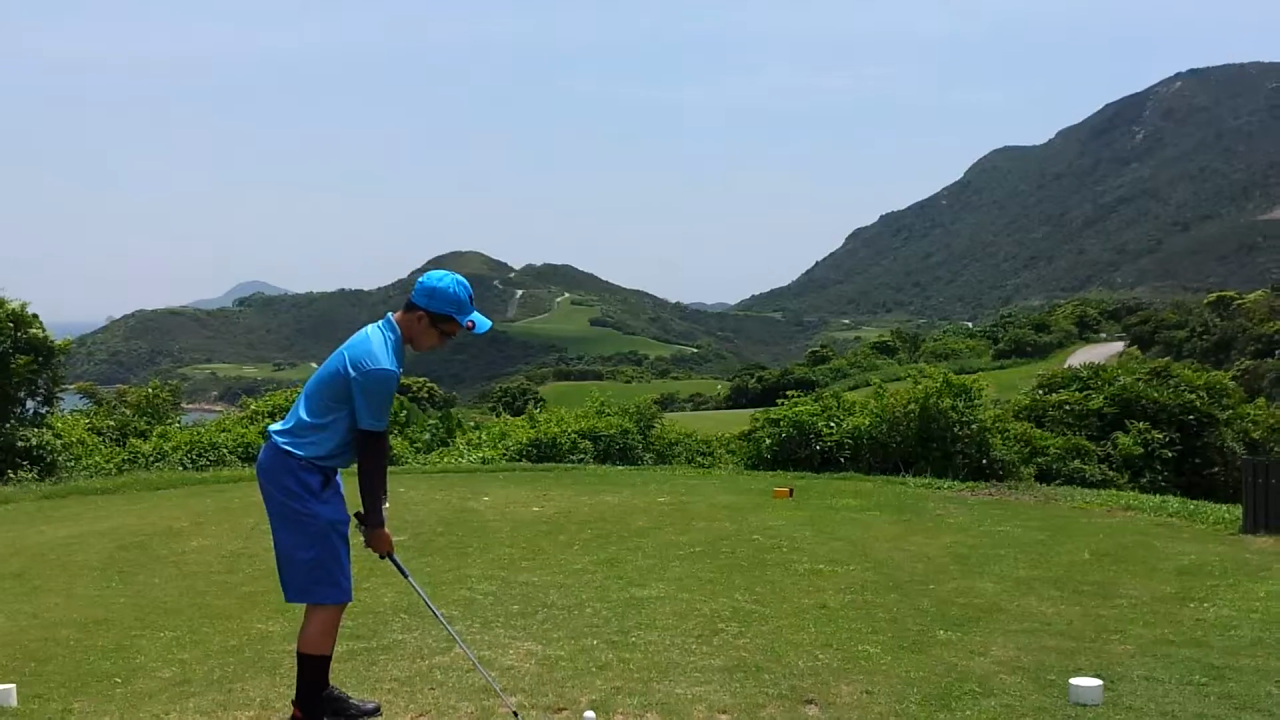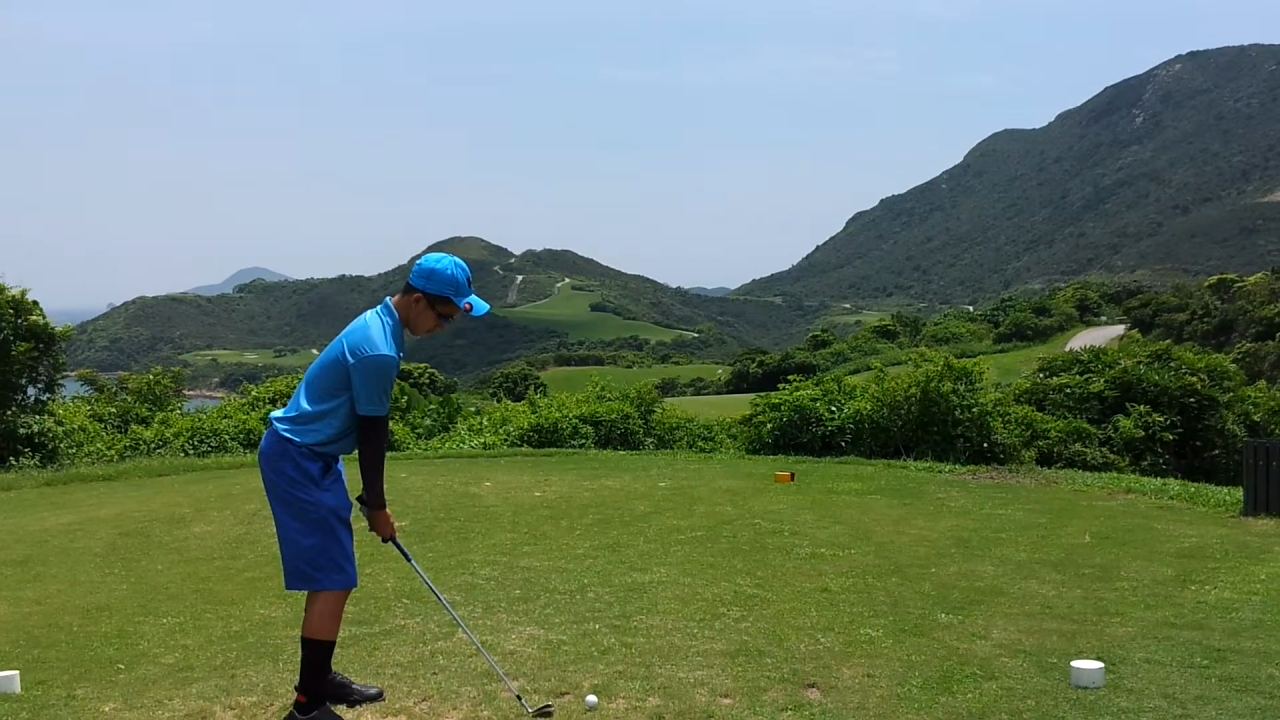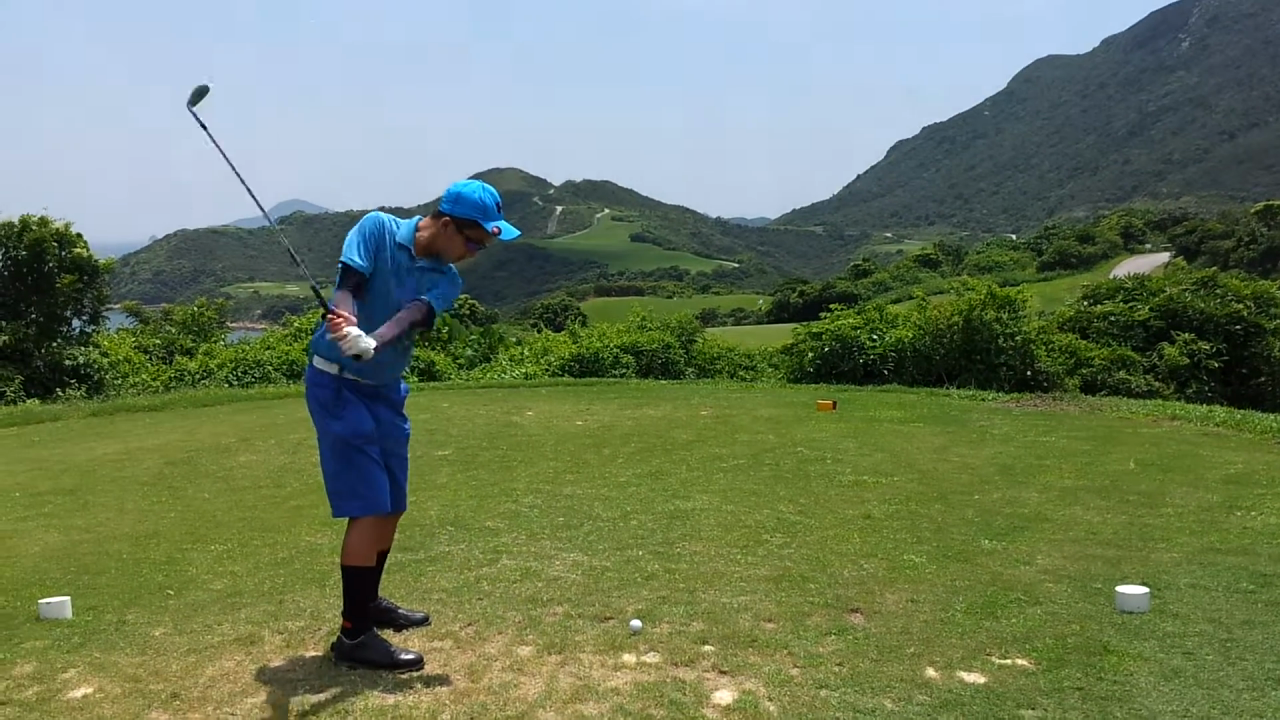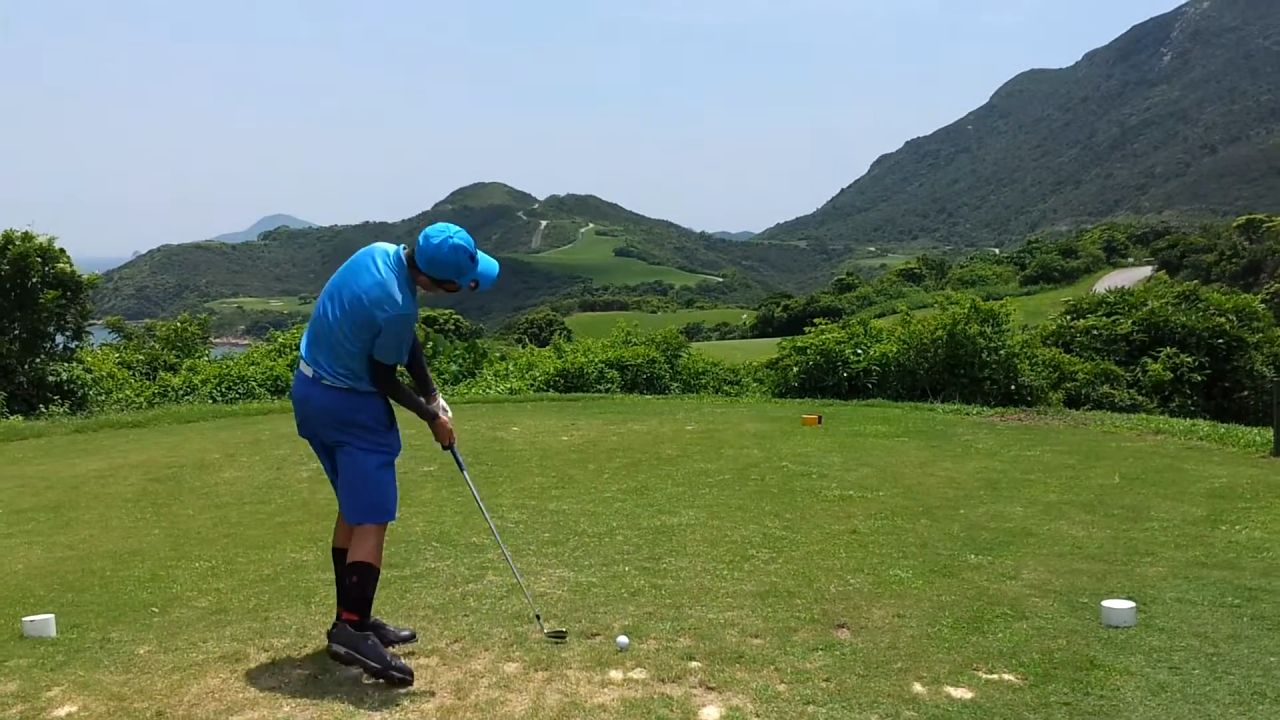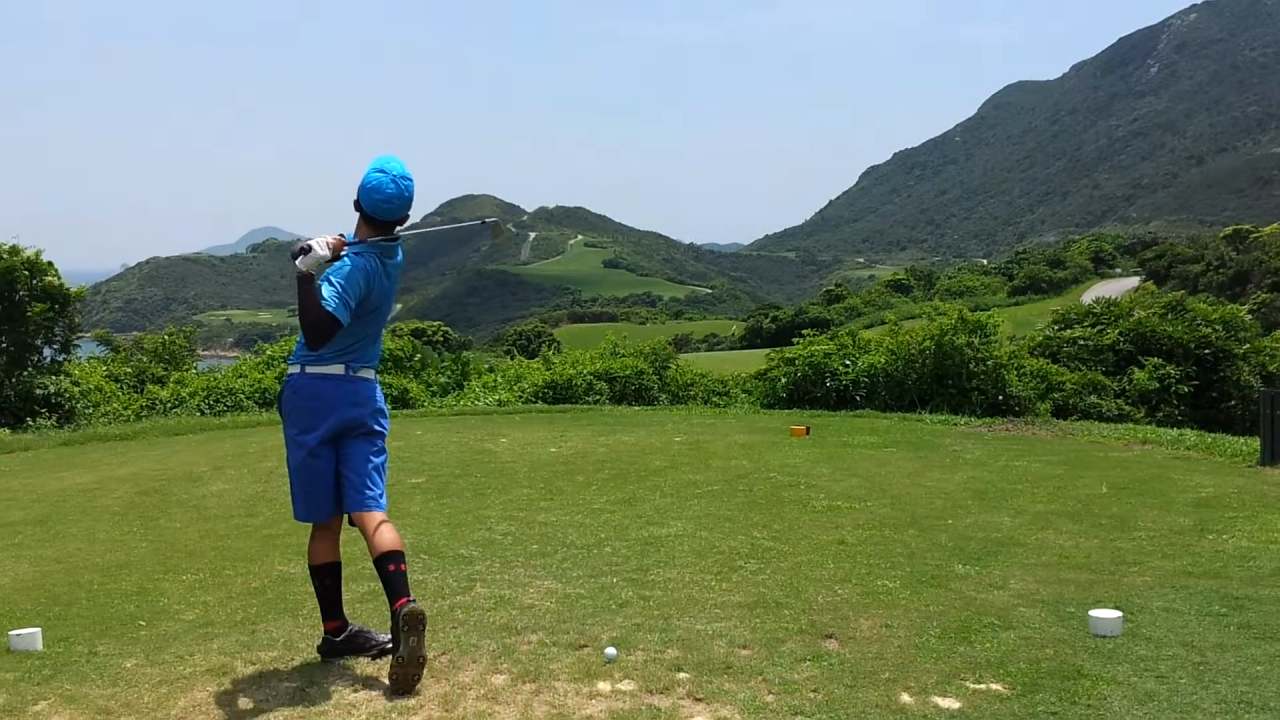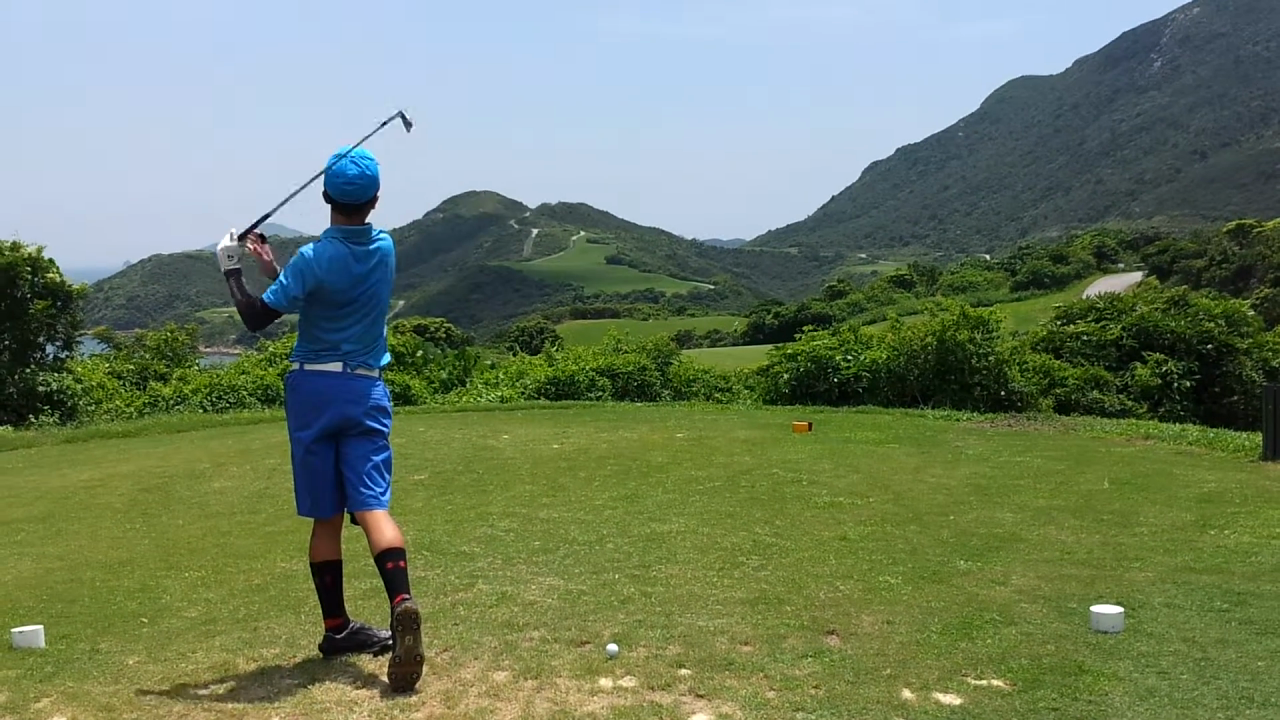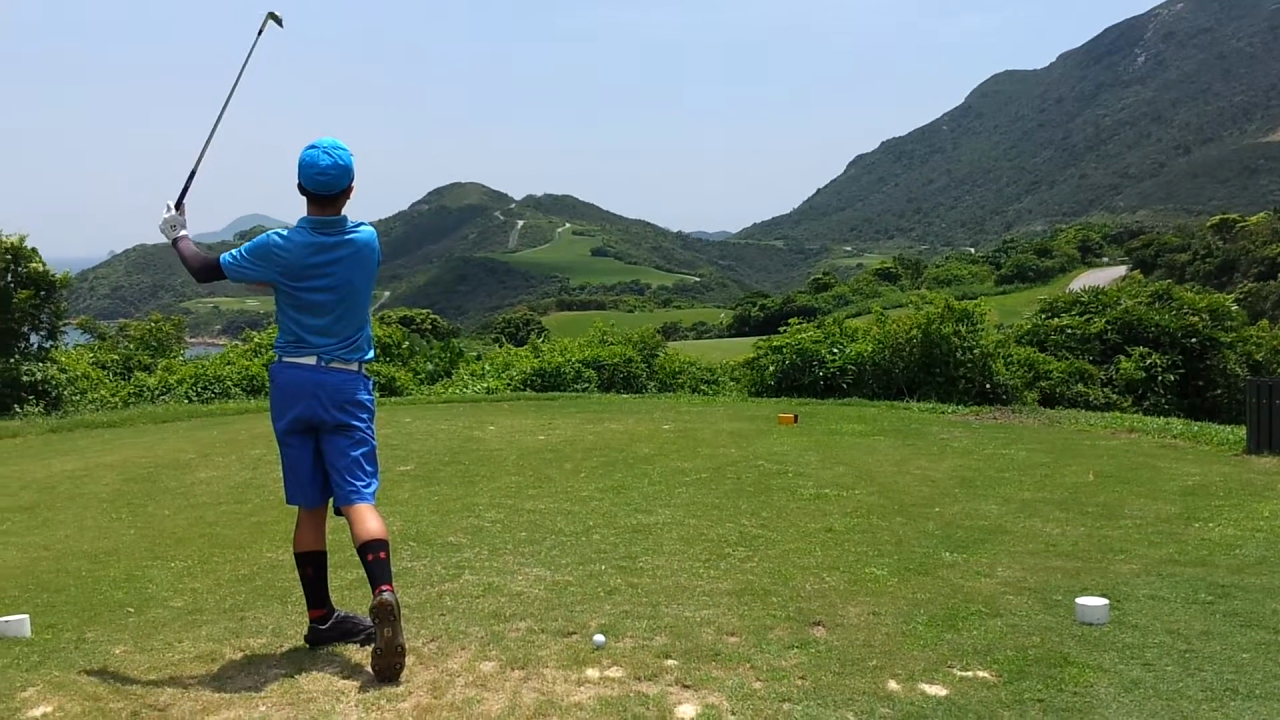
dt=0.7s
person 1, frame 1
left shoulder: (380, 337)
right shoulder: (379, 365)
left elbow: (375, 440)
right elbow: (370, 449)
left wrist: (380, 503)
right wrist: (374, 524)
left hip: (307, 466)
right hip: (297, 470)
left knee: (329, 589)
right knee: (328, 595)
person 1, frame 2
left shoulder: (381, 324)
right shoulder: (378, 350)
left elbow: (375, 427)
right elbow: (370, 434)
left wrist: (373, 497)
right wrist: (377, 506)
left hip: (308, 453)
right hip: (298, 458)
left knee: (329, 575)
right knee: (333, 579)
left ankle: (320, 677)
person 1, frame 3
left shoulder: (446, 281)
right shoulder: (377, 228)
left elbow: (411, 320)
right elbow: (348, 292)
left wrist: (370, 344)
right wrist: (345, 318)
left hip: (385, 389)
right hip: (338, 386)
left knee: (391, 506)
right knee: (368, 507)
left ankle: (367, 603)
right ankle: (354, 634)
person 1, frame 4
left shoulder: (381, 253)
right shoulder: (394, 308)
right elbow: (387, 380)
left wrist: (433, 397)
right wrist: (431, 416)
left hip: (315, 392)
right hip: (349, 404)
left knee: (358, 506)
right knee: (371, 517)
left ankle: (352, 618)
right ankle: (352, 631)
person 1, frame 5
left shoulder: (354, 266)
right shoulder: (388, 253)
left elbow: (317, 333)
right elbow: (305, 252)
left wrist: (310, 268)
right wrist: (319, 252)
left hip: (312, 392)
right hip: (362, 394)
left knee: (325, 519)
right knee: (369, 509)
left ankle: (336, 630)
right ankle: (403, 607)
person 1, frame 6
left shoulder: (314, 258)
right shoulder: (384, 248)
left elbow: (255, 317)
left wrist: (231, 267)
right wrist: (275, 269)
left hip: (313, 389)
right hip: (365, 389)
left knee: (325, 515)
right knee: (373, 505)
left ankle: (337, 627)
right ankle: (402, 603)
person 1, frame 7
left shoulder: (280, 246)
right shoulder: (368, 241)
left elbow: (204, 270)
left wrist: (176, 234)
left hip: (292, 382)
right hip: (346, 384)
left knee: (310, 505)
right knee: (358, 498)
left ankle: (321, 617)
right ankle: (384, 595)
